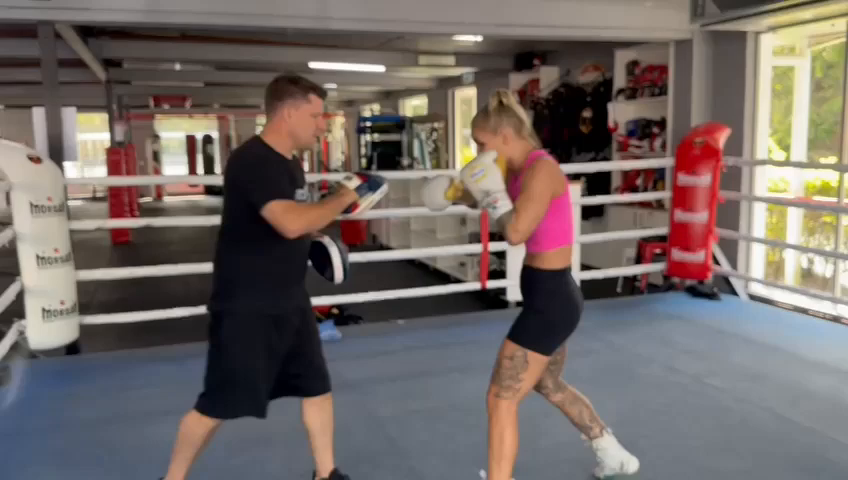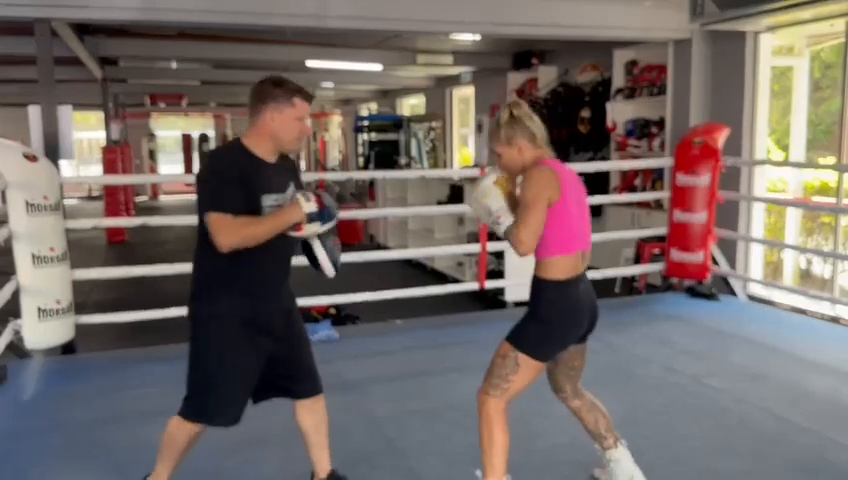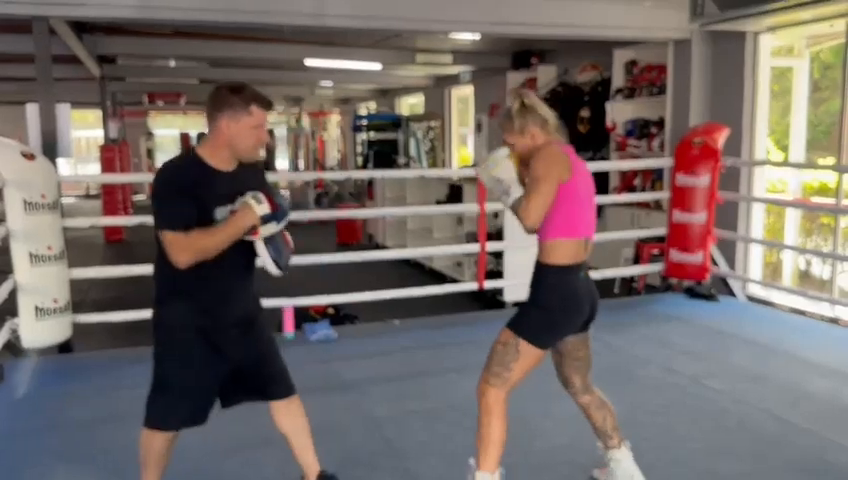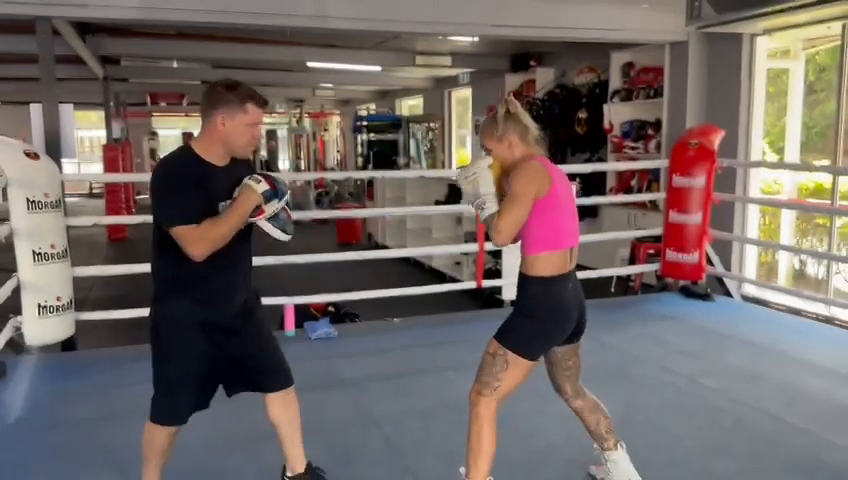
dt=0.2s
person 1, frame 1
left shoulder: (290, 162)
right shoulder: (251, 161)
right elbow: (292, 223)
right wrist: (346, 195)
left hip: (290, 304)
right hip: (246, 308)
left knee: (318, 388)
right knee: (218, 404)
person 1, frame 2
left shoulder: (286, 166)
right shoulder: (223, 165)
right elbow: (227, 237)
left wrist: (310, 228)
right wrist: (292, 214)
left hip: (276, 305)
right hip: (224, 311)
left knee: (309, 389)
right knee: (201, 410)
person 1, frame 3
left shoulder: (252, 173)
right shoulder: (176, 177)
right elbow: (181, 253)
right wrist: (243, 220)
left hip: (241, 313)
right hip: (186, 320)
left knee: (282, 391)
right knee: (166, 418)
person 1, frame 4
left shoulder: (241, 165)
right shoulder: (175, 172)
right elbow: (198, 245)
right wrist: (248, 200)
left hip: (239, 305)
right hip: (185, 315)
left knee: (280, 383)
right knee: (170, 411)
person 2, frame 1
left shoulder: (540, 169)
right shoulder: (530, 167)
left elbow: (515, 233)
left wrist: (491, 190)
right wrist: (468, 190)
left hip: (549, 298)
right hip: (558, 293)
left knee: (501, 400)
right knee: (549, 385)
person 2, frame 2
left shoulder: (538, 175)
right shoulder: (566, 175)
left elbow: (524, 245)
left wrist: (497, 212)
right wrist: (507, 197)
left hip: (553, 305)
right hip: (580, 300)
left knee: (491, 399)
right knee: (569, 391)
person 2, frame 3
left shoulder: (550, 156)
right shoulder: (573, 162)
left elbow: (530, 218)
left wrist: (507, 185)
right wrist: (512, 183)
left hip: (554, 292)
right hip: (579, 289)
left knee: (492, 388)
right knee: (578, 385)
person 2, frame 4
left shoulder: (528, 171)
right shoulder: (552, 174)
left elbow: (501, 234)
left wrist: (482, 195)
right wrist: (494, 191)
left hip: (541, 303)
right hip: (569, 298)
left knee: (483, 399)
right knee: (571, 390)
